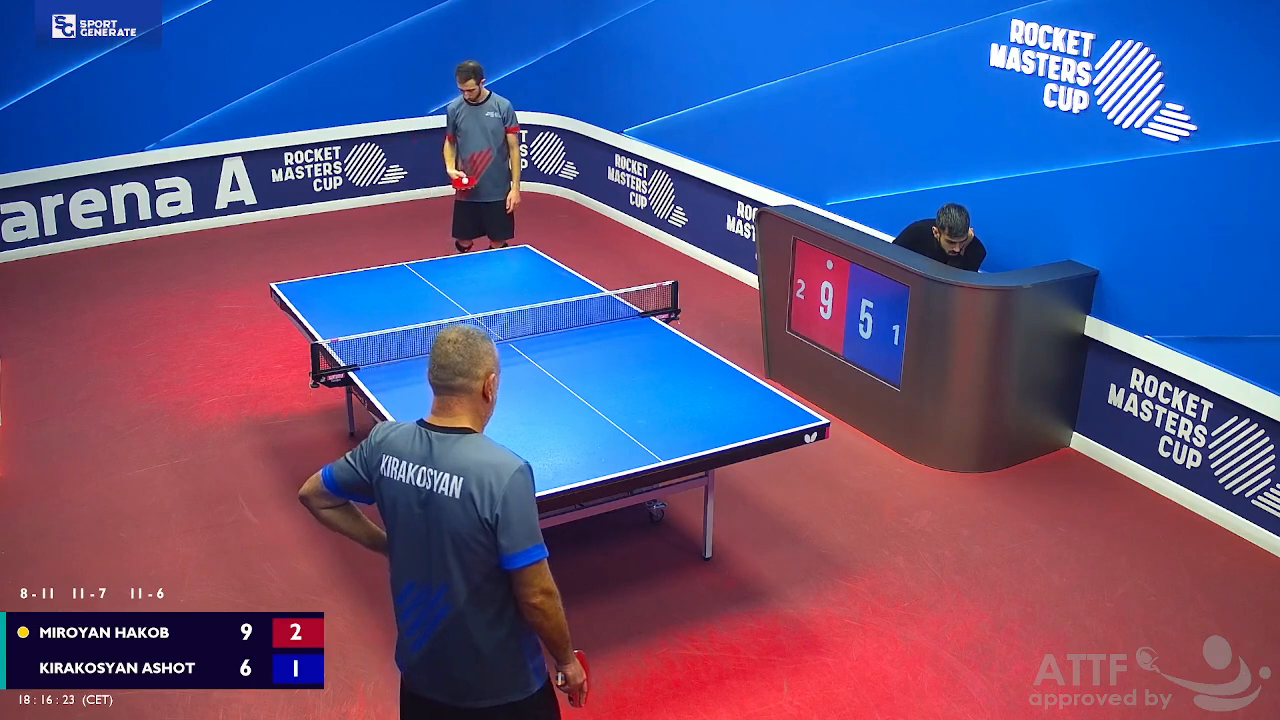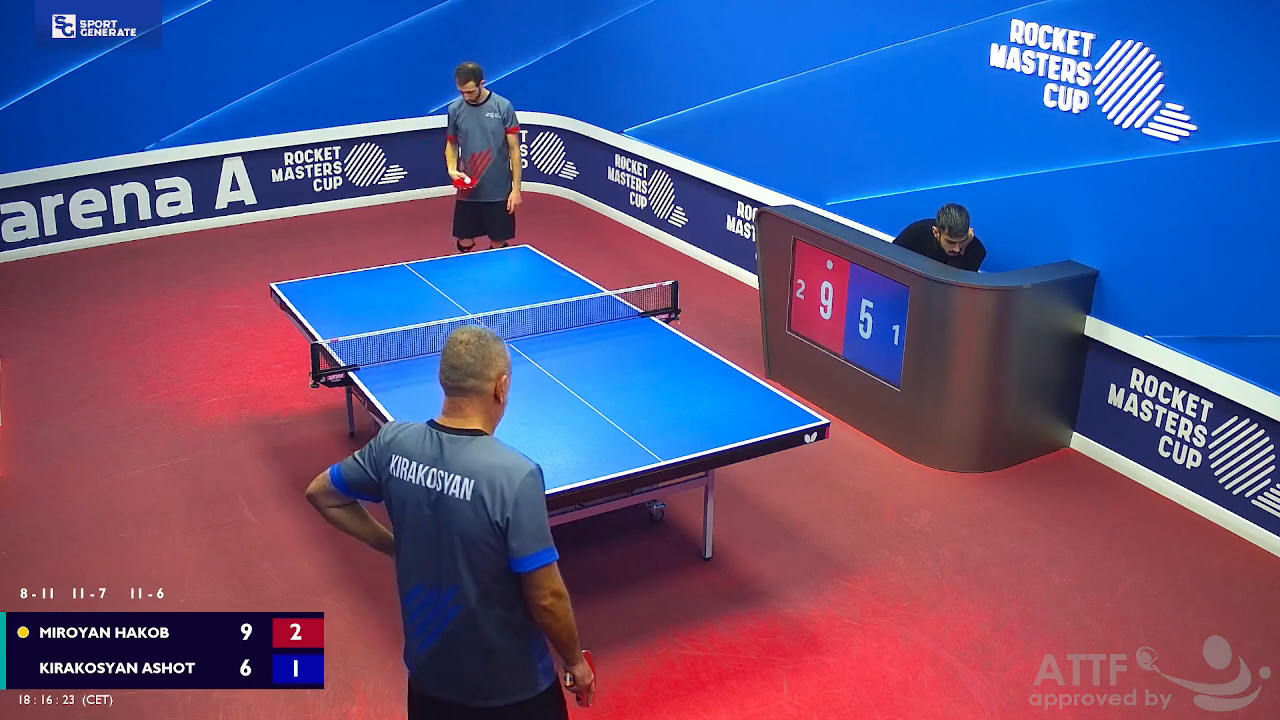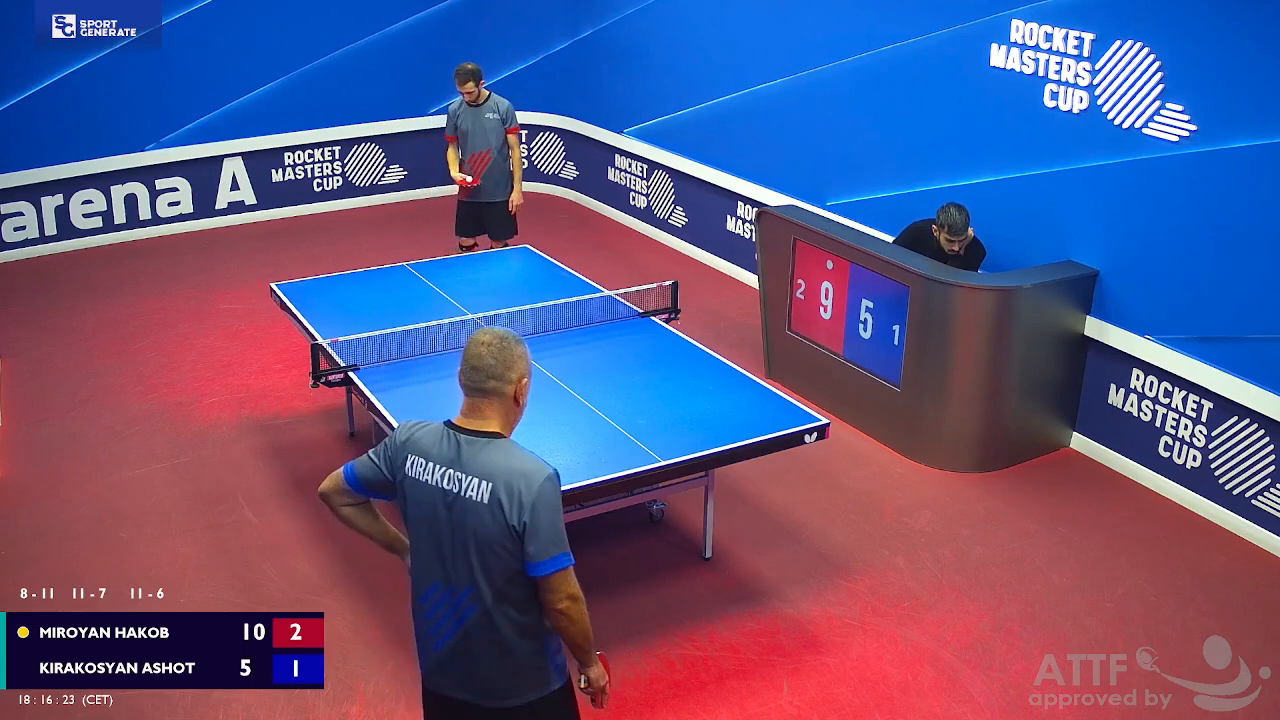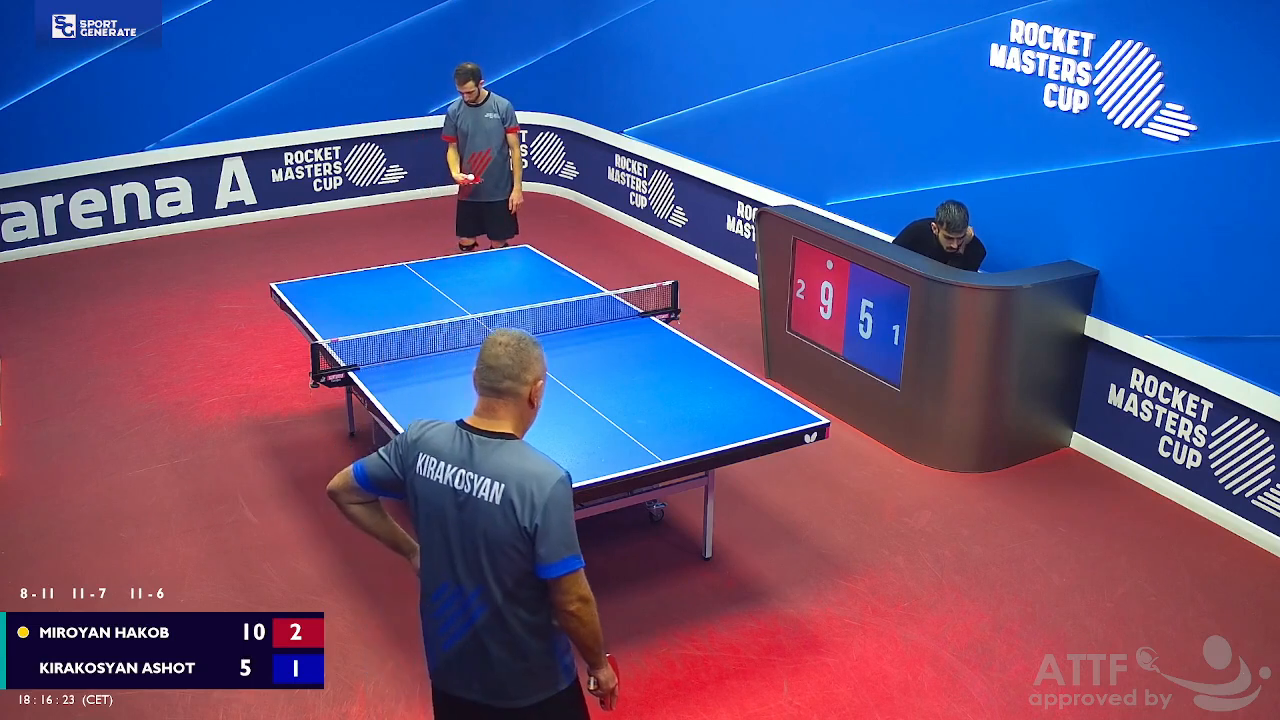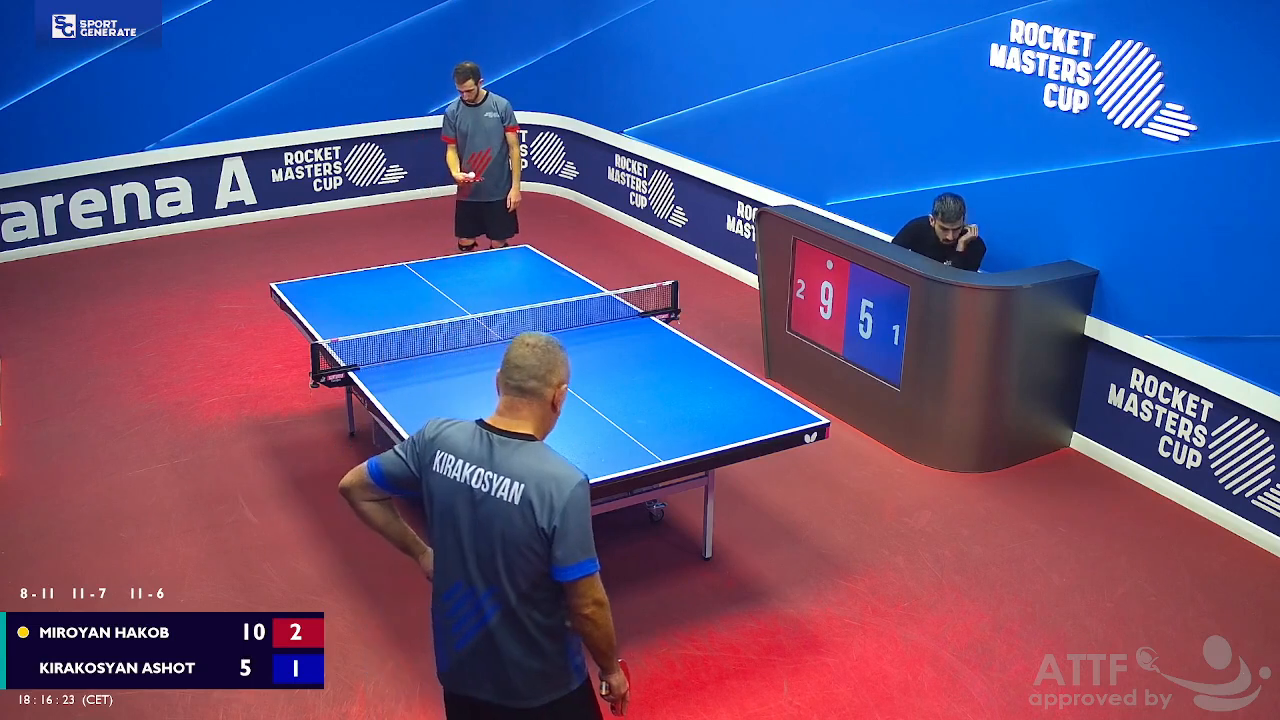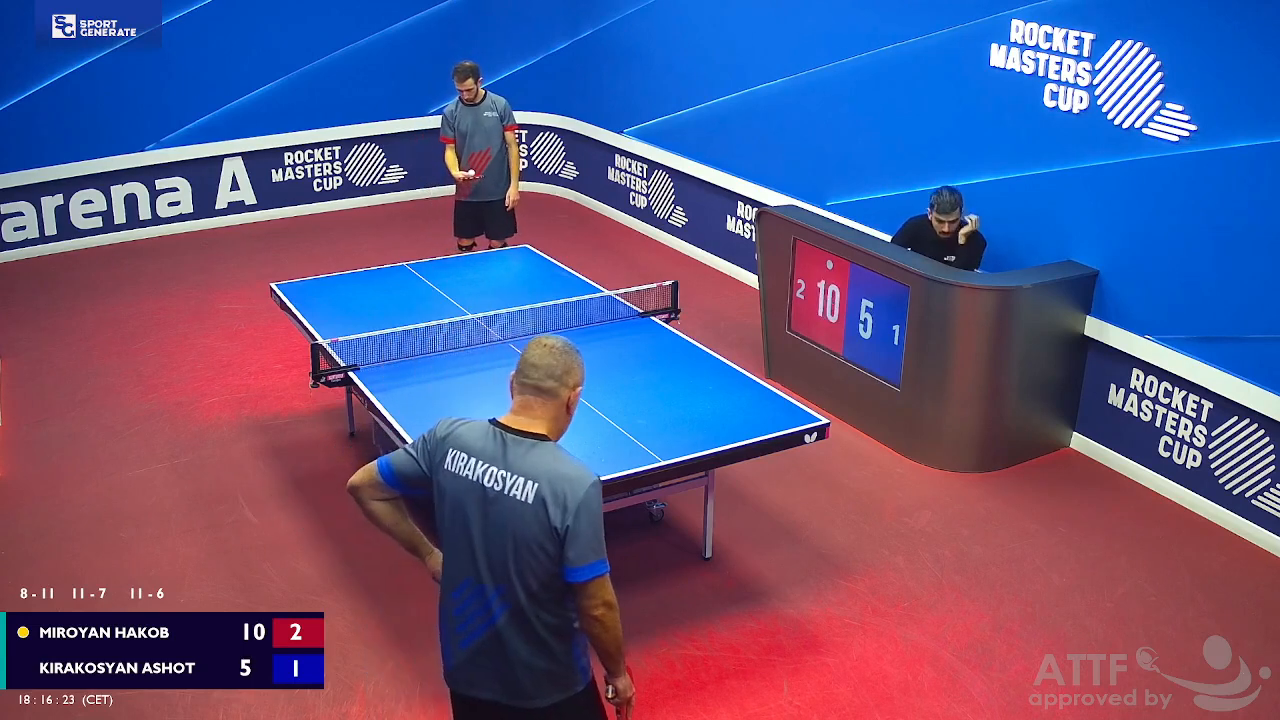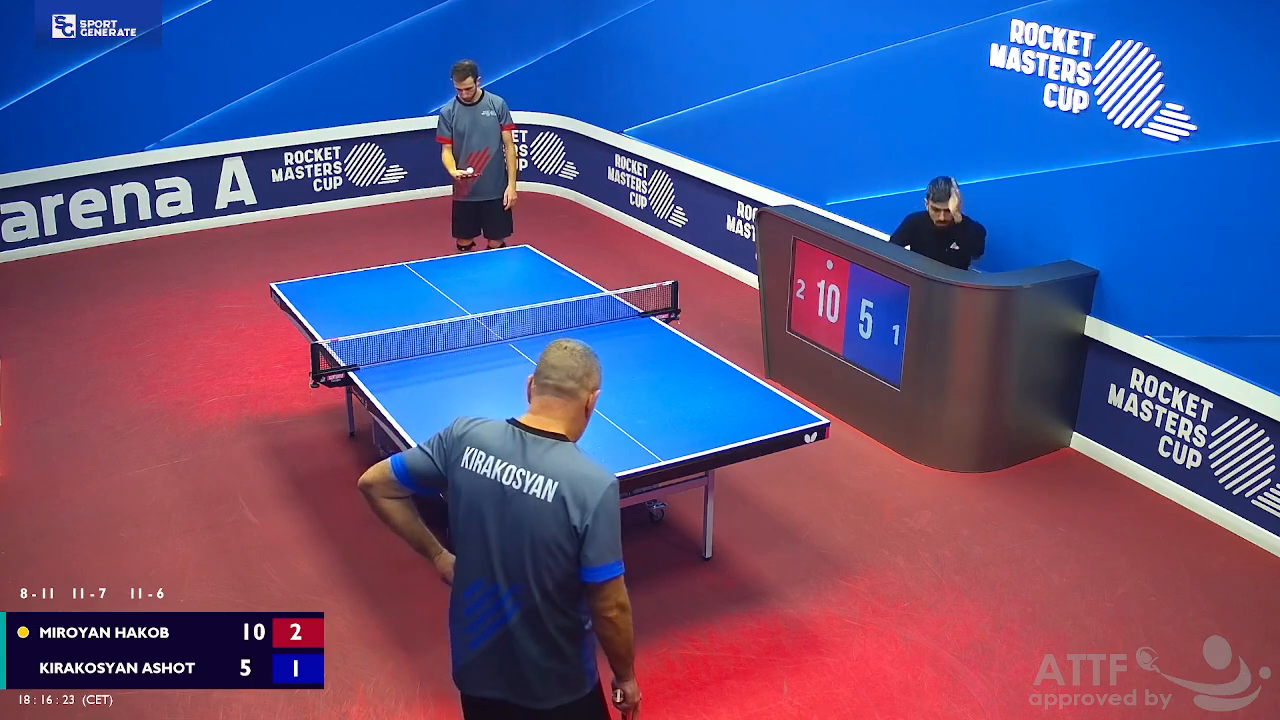
dt=0.1s
person 1, frame 1
left shoulder: (385, 442)
right shoulder: (504, 473)
left elbow: (314, 496)
right elbow: (536, 595)
right wrist: (566, 659)
left hip: (420, 668)
right hip: (503, 684)
person 1, frame 2
left shoulder: (394, 442)
right shoulder: (514, 476)
left elbow: (322, 495)
right elbow: (546, 597)
right wrist: (574, 660)
left hip: (428, 667)
right hip: (511, 683)
person 1, frame 3
left shoulder: (410, 441)
right shoulder: (532, 480)
left elbow: (334, 493)
right elbow: (561, 600)
right wrist: (589, 662)
left hip: (440, 667)
right hip: (524, 683)
person 1, frame 4
left shoulder: (420, 440)
right shoulder: (544, 482)
left elbow: (343, 491)
right elbow: (572, 602)
right wrist: (599, 664)
left hip: (449, 666)
right hip: (532, 682)
person 1, frame 5
left shoulder: (438, 438)
right shoulder: (562, 484)
left elbow: (355, 487)
right elbow: (586, 605)
left wrist: (420, 552)
right wrist: (611, 669)
left hip: (459, 664)
right hip: (543, 682)
person 1, frame 6
left shoulder: (449, 438)
right shoulder: (575, 484)
left elbow: (363, 486)
right elbow: (596, 607)
left wrist: (427, 554)
right wrist: (618, 672)
left hip: (465, 663)
right hip: (548, 682)
person 1, frame 7
left shoulder: (465, 436)
right shoulder: (593, 486)
left elbow: (375, 484)
right elbow: (609, 607)
left wrist: (436, 554)
right wrist: (625, 676)
left hip: (475, 657)
right hip: (557, 679)
person 2, frame 1
left shoulder: (503, 106)
right shoulder: (454, 109)
left elbow: (514, 149)
right elbow: (449, 143)
left wrist: (515, 187)
right wrist: (450, 168)
left hip: (498, 192)
right hip: (466, 193)
left knee: (498, 246)
right knee: (463, 246)
person 2, frame 2
left shoulder: (503, 107)
right shoulder: (455, 109)
left elbow: (514, 149)
left wrist: (516, 188)
right wrist: (451, 169)
left hip: (498, 192)
right hip: (467, 192)
left knee: (498, 246)
right knee: (464, 245)
person 2, frame 3
left shoulder: (503, 107)
right shoulder: (454, 111)
left elbow: (515, 149)
right elbow: (452, 147)
left wrist: (517, 188)
right wrist: (454, 172)
left hip: (499, 192)
right hip: (468, 192)
left knee: (499, 246)
right knee: (465, 244)
person 2, frame 4
left shoulder: (503, 107)
right shoulder: (453, 111)
left elbow: (515, 149)
right elbow: (452, 148)
left wrist: (517, 187)
right wrist: (455, 173)
left hip: (499, 192)
right hip: (468, 192)
left knee: (499, 246)
right knee: (466, 244)
person 2, frame 5
left shoulder: (501, 106)
right shoulder: (452, 112)
left elbow: (513, 147)
right elbow: (451, 149)
left wrist: (516, 187)
right wrist: (456, 173)
left hip: (498, 192)
right hip: (467, 193)
left knee: (498, 245)
right knee: (465, 245)
person 2, frame 6
left shoulder: (500, 105)
right shoulder: (450, 112)
left elbow: (512, 146)
right elbow: (450, 149)
left wrist: (514, 185)
right wrist: (455, 172)
left hip: (497, 191)
right hip: (466, 193)
left knee: (497, 245)
right knee: (465, 245)
person 2, frame 7
left shoulder: (497, 105)
right shoulder: (448, 112)
left elbow: (509, 146)
right elbow: (446, 149)
left wrist: (512, 184)
right wrist: (453, 171)
left hip: (495, 191)
right hip: (464, 193)
left knee: (496, 245)
right knee: (463, 244)
